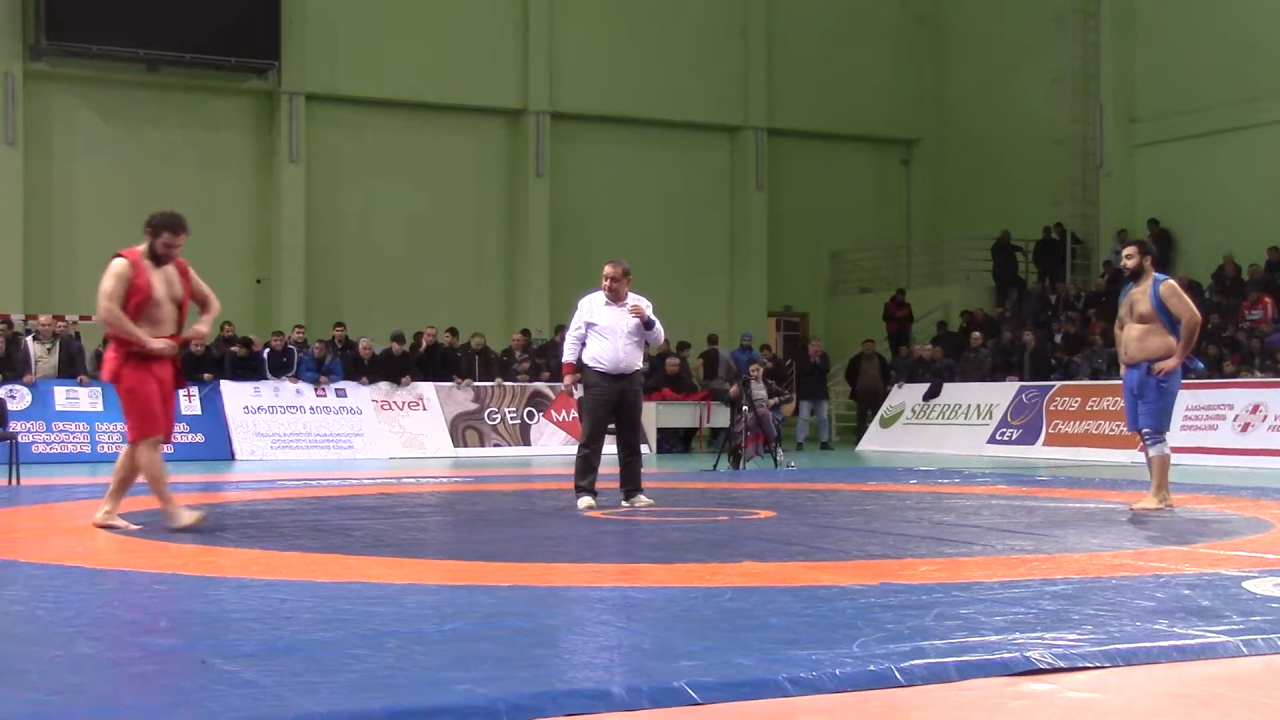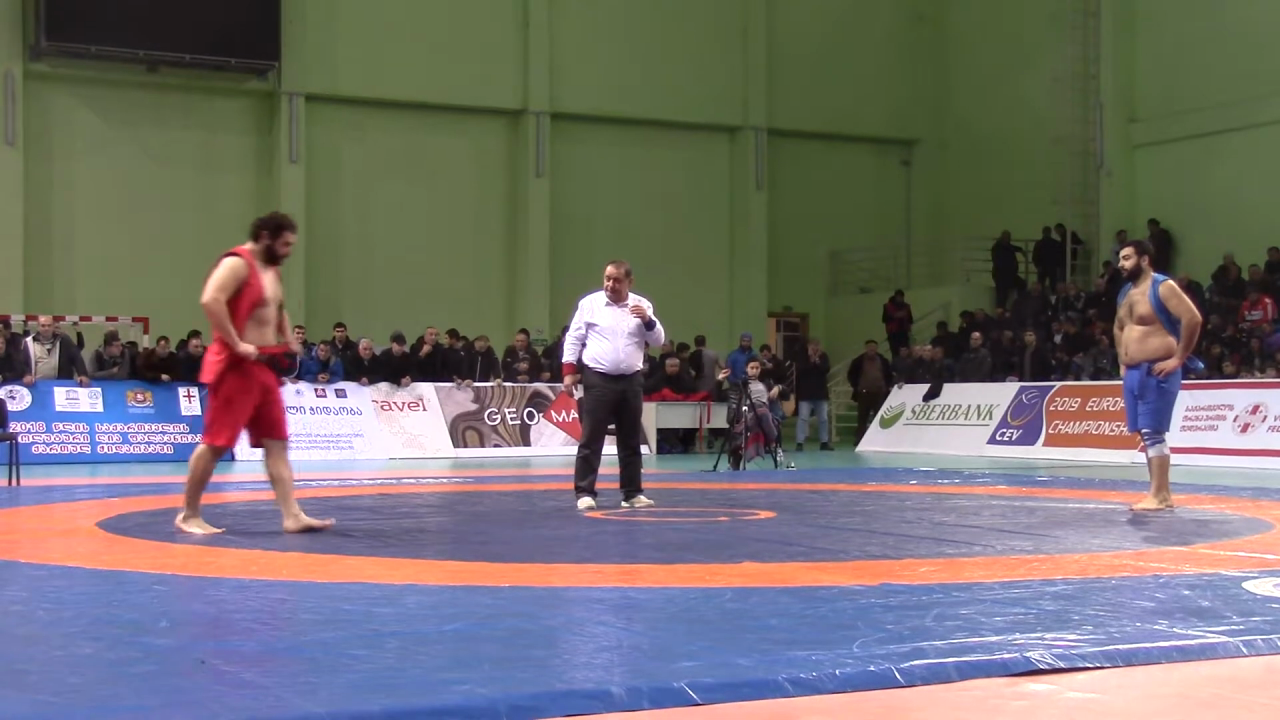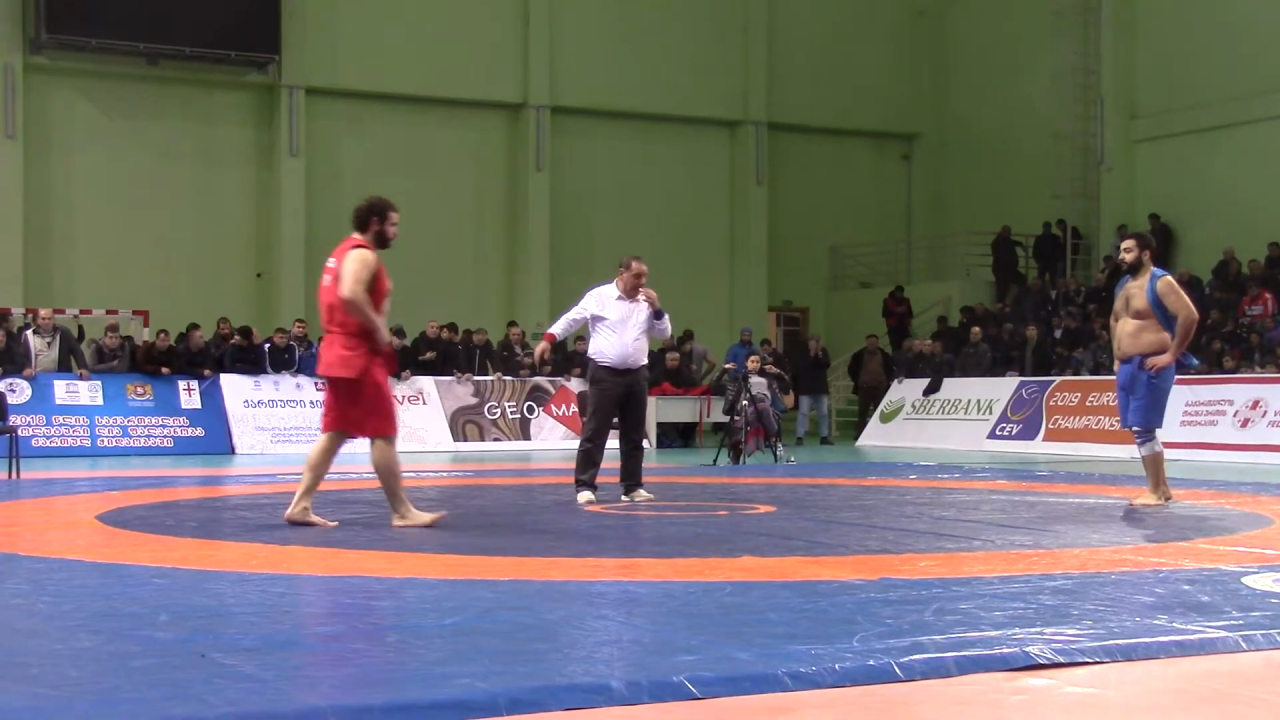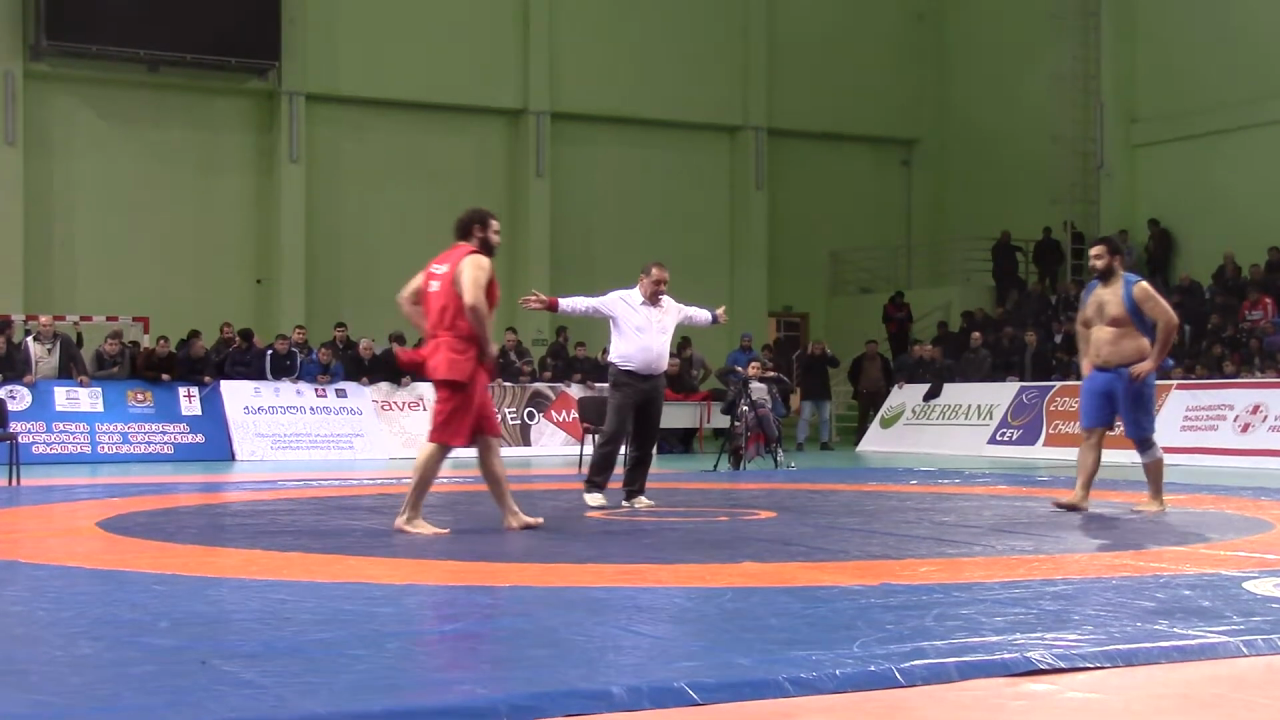
dt=0.7s
person 1, frame 1
left shoulder: (181, 270)
right shoulder: (124, 266)
left elbow: (211, 302)
right elbow: (107, 313)
left wrist: (205, 323)
right wrist: (148, 342)
left hip: (166, 363)
right hip: (133, 362)
left knee: (141, 441)
right knee: (149, 438)
left ankle: (108, 510)
right ankle: (173, 511)
person 1, frame 2
left shoulder: (271, 269)
right shoulder: (237, 263)
right elbow: (211, 301)
left wrist: (289, 340)
right wrist: (238, 344)
left hip: (262, 367)
right hip: (235, 366)
left knee: (277, 441)
right knee: (217, 441)
left ankle: (292, 515)
right ankle: (188, 513)
person 1, frame 3
left shoulder: (345, 252)
right shoulder: (363, 255)
right elbow: (349, 295)
right wrist: (378, 329)
left hip: (342, 352)
right hip: (357, 355)
left knee: (334, 433)
right knee: (383, 434)
left ankle: (301, 505)
right ankle: (402, 511)
person 1, frame 4
left shoulder: (440, 262)
right shoulder: (476, 260)
left elbow: (406, 298)
right elbow: (473, 303)
left wrist: (430, 333)
right wrist: (488, 343)
left hip: (445, 354)
right hip: (462, 359)
left knee: (489, 437)
right knee: (444, 439)
left ankle: (511, 513)
right ankle: (409, 515)
person 2, frame 1
left shoulder: (1163, 287)
right shoulder: (1127, 292)
left elbow: (1192, 318)
right elbow: (1119, 327)
left wrist: (1178, 358)
right wrist: (1123, 361)
left hip: (1156, 372)
right hip: (1132, 372)
left knee: (1153, 432)
right knee: (1144, 433)
left ankle: (1156, 494)
right ankle: (1163, 493)
person 2, frame 2
left shoulder: (1163, 287)
right shoulder: (1125, 292)
left elbow: (1193, 319)
right elbow: (1119, 329)
left wrist: (1178, 358)
right wrist: (1123, 361)
left hip: (1157, 372)
right hip: (1132, 373)
left knee: (1152, 433)
right knee: (1145, 434)
left ankle: (1156, 496)
right ankle: (1164, 494)
person 2, frame 3
left shoulder: (1161, 282)
right shoulder: (1123, 285)
left elbow: (1189, 316)
left wrist: (1171, 354)
right wrist: (1117, 356)
left hip: (1150, 368)
right hip: (1126, 368)
left knee: (1143, 430)
right knee: (1140, 431)
left ankle: (1154, 492)
right ankle: (1162, 487)
person 2, frame 4
left shoulder: (1136, 289)
right shoulder: (1090, 291)
left elbow: (1169, 320)
right elbow: (1082, 327)
left wrist: (1154, 361)
right wrist: (1085, 359)
left hip: (1129, 375)
right hip: (1097, 376)
left knee: (1141, 438)
right knee: (1090, 434)
left ankle: (1156, 498)
right ankle: (1080, 495)
person 3, frame 1
left shoulder: (641, 304)
right shoulder: (589, 303)
left elbow: (658, 340)
right elbow: (573, 338)
left wrist: (646, 320)
right wrist: (569, 370)
left hip: (631, 380)
right hip: (598, 380)
left knee: (631, 440)
right knee: (591, 439)
left ankle: (632, 492)
right ankle: (585, 492)
person 3, frame 2
left shoulder: (642, 305)
right shoulder: (590, 303)
left elbow: (658, 340)
right elbow: (574, 339)
left wrist: (647, 321)
right wrist: (569, 371)
left hip: (631, 381)
right hip: (598, 380)
left knee: (631, 441)
right knee: (591, 439)
left ankle: (632, 493)
right ankle: (585, 492)
person 3, frame 3
left shoulder: (648, 301)
right shoulder: (598, 296)
left elbow: (664, 334)
right elbow: (570, 320)
left wrist: (657, 309)
right wrist: (548, 340)
left hip: (636, 375)
right hip: (604, 374)
left knee: (634, 435)
right knee: (594, 432)
left ankle: (632, 486)
right ankle: (585, 486)
person 3, frame 4
left shoulder: (670, 306)
right shoulder: (619, 300)
left elbow: (691, 314)
right elbow: (584, 305)
left wrist: (714, 316)
right wrist: (549, 304)
left hip: (655, 381)
right hip: (625, 379)
left knee: (645, 440)
right knee: (613, 434)
left ankle: (634, 493)
right ankle: (594, 488)
